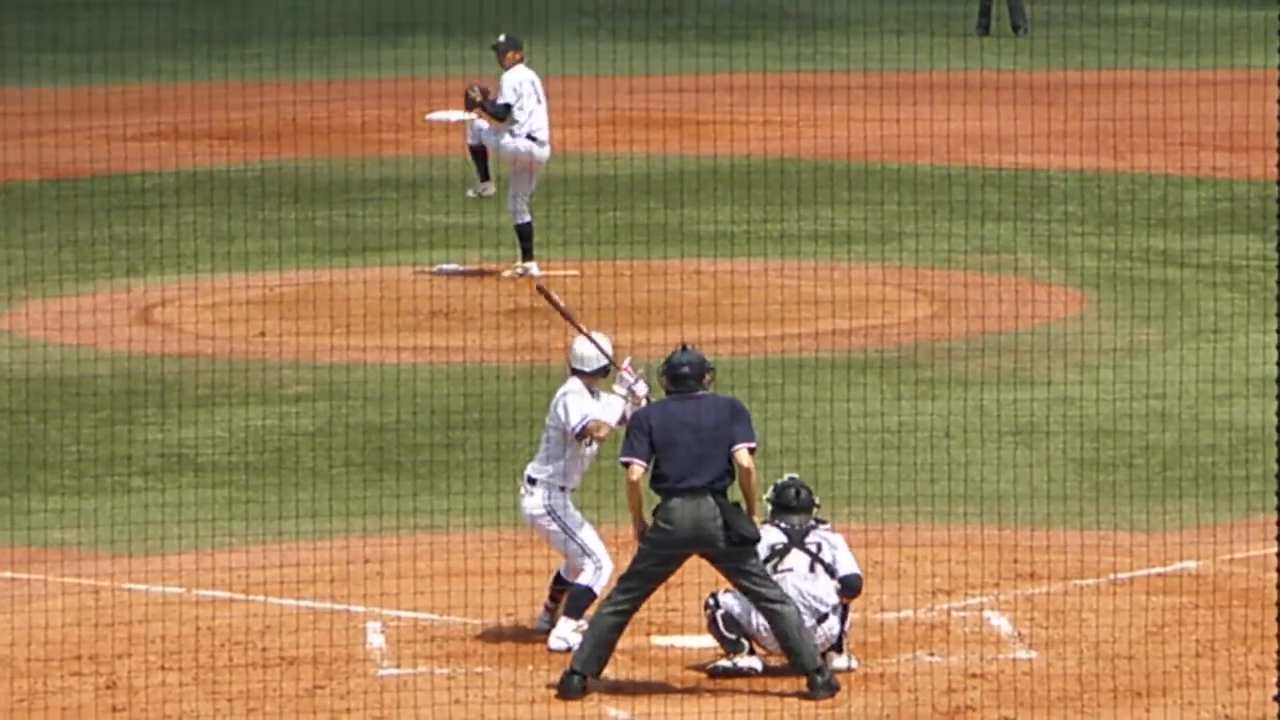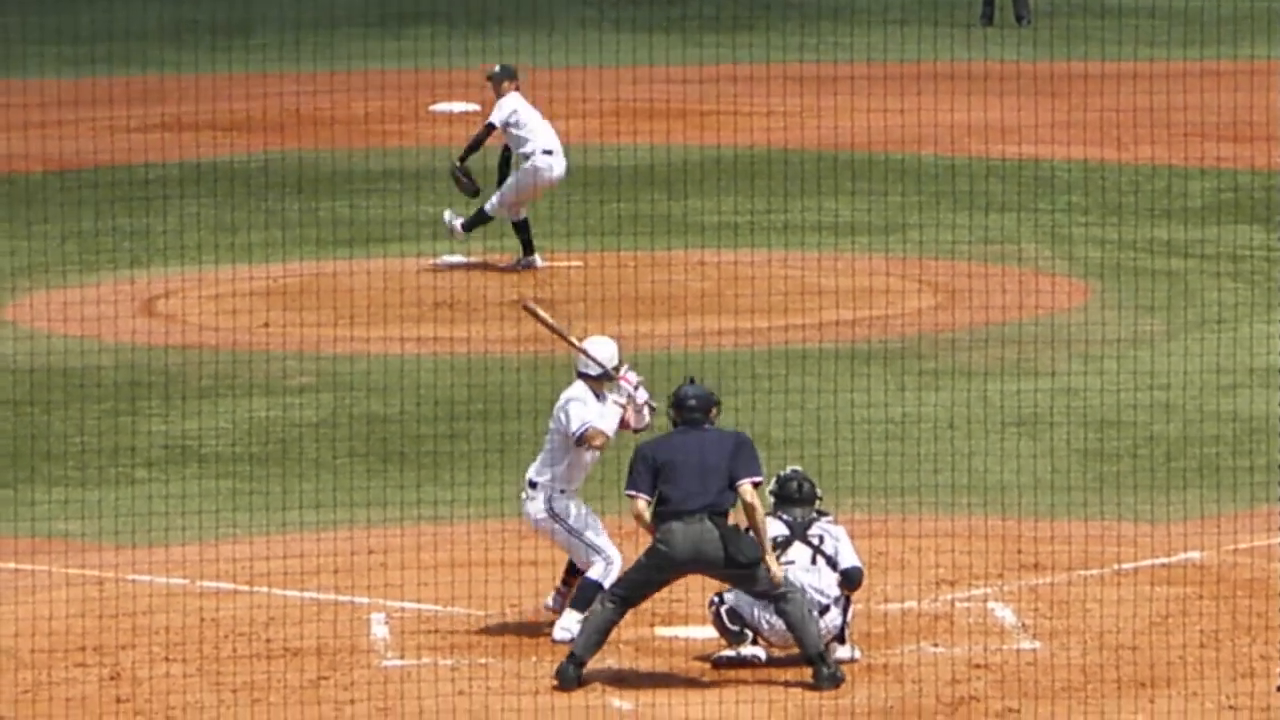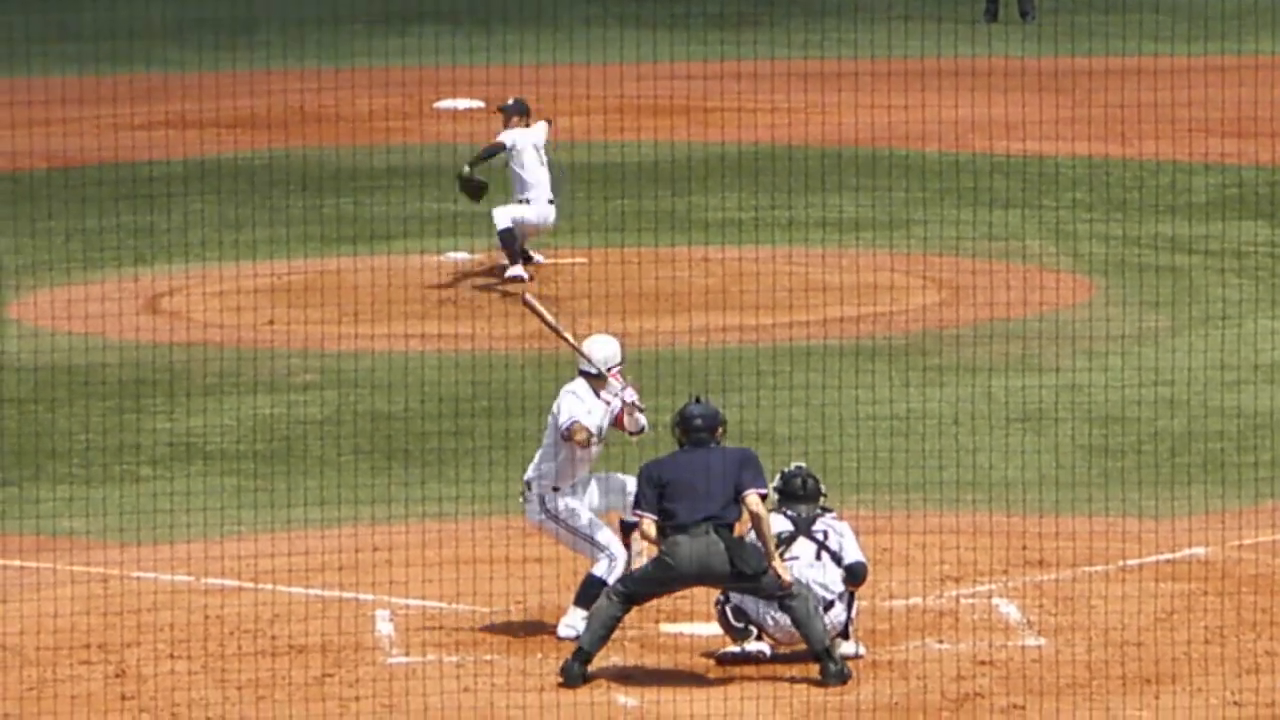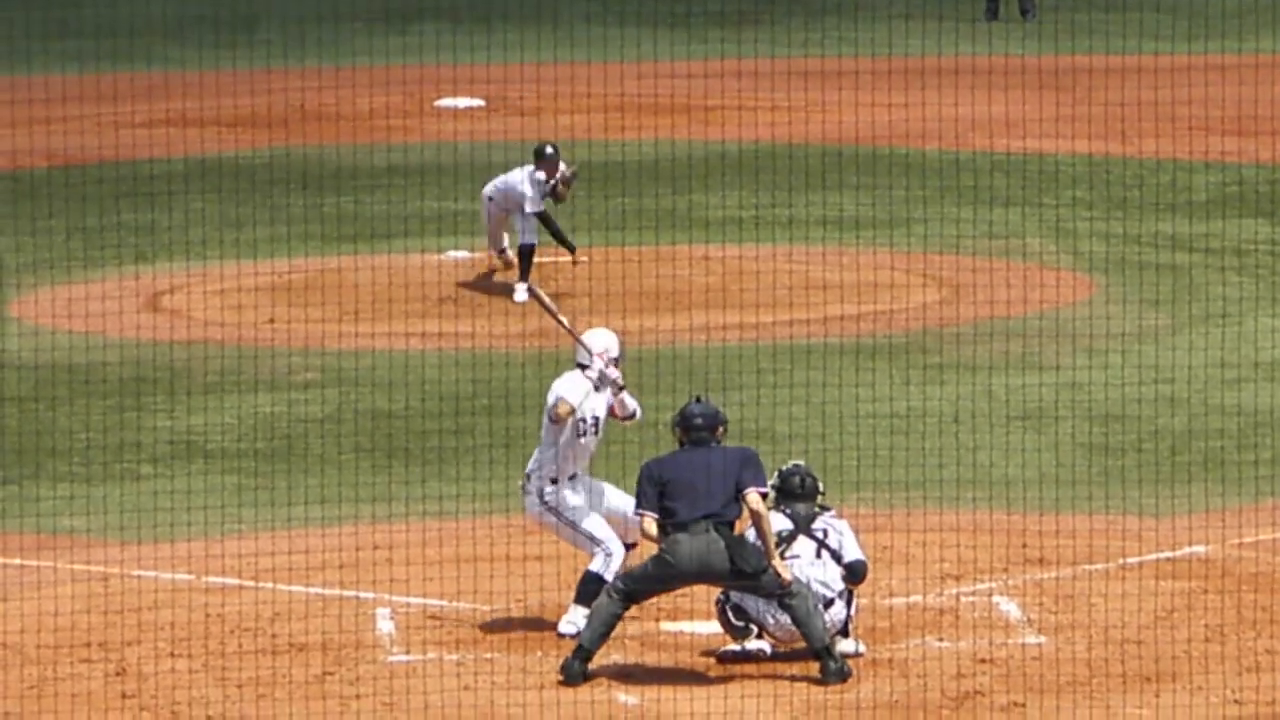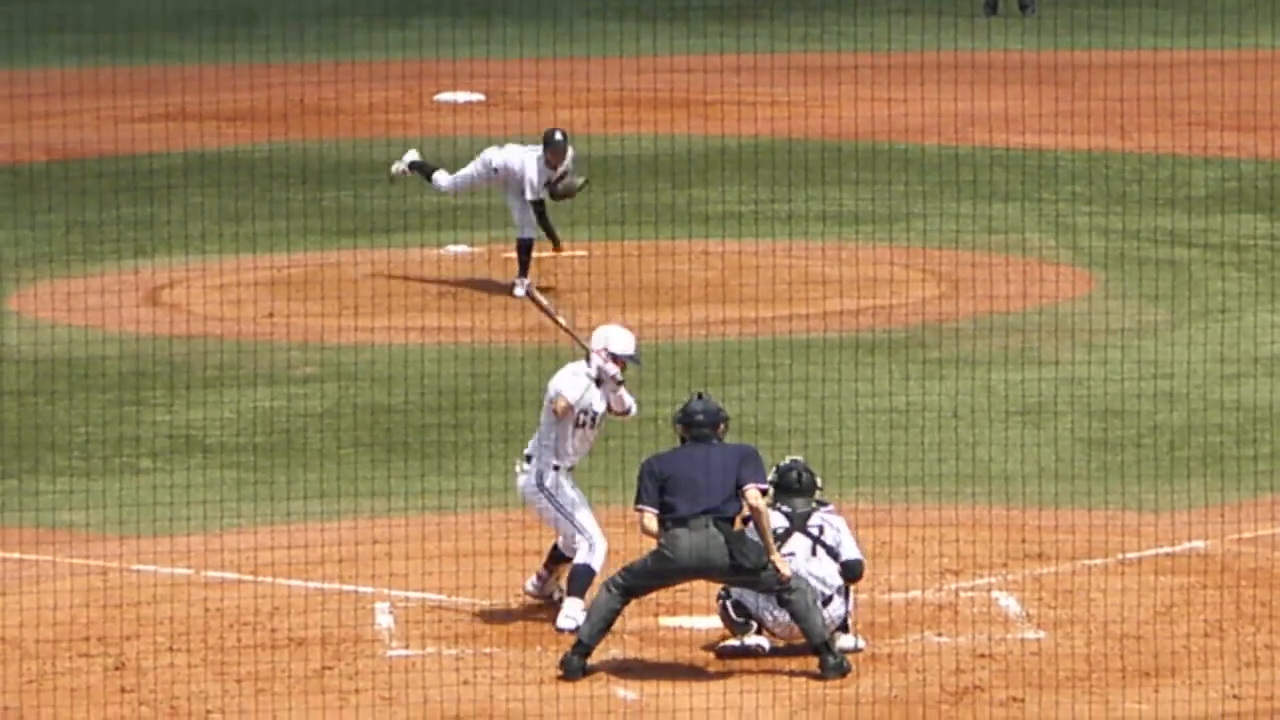
dt=0.3s
person 1, frame 1
left shoulder: (646, 415)
right shoulder: (730, 408)
left elbow: (634, 476)
right elbow: (745, 464)
left wrist: (638, 521)
right wrist: (751, 513)
left hip: (671, 517)
right hip: (717, 515)
left knee: (622, 599)
right knee: (770, 598)
left ankle: (578, 676)
right ankle: (817, 676)
person 1, frame 2
left shoulder: (650, 448)
right shoulder: (736, 441)
left elbow: (639, 508)
right elbow: (749, 498)
right wrist: (766, 552)
left hip: (671, 540)
right hip: (716, 538)
left knee: (615, 597)
right knee: (784, 592)
left ankle: (572, 667)
right ankle: (823, 667)
person 1, frame 3
left shoulder: (654, 468)
right shoulder: (742, 457)
left elbow: (646, 527)
right elbow: (755, 508)
right wrist: (774, 559)
left hip: (676, 553)
right hip: (722, 551)
left knee: (618, 594)
right knee: (791, 591)
left ankle: (577, 664)
right ankle: (831, 664)
person 1, frame 4
left shoulder: (656, 467)
right shoulder: (742, 456)
left elbow: (647, 527)
right elbow: (756, 506)
right wrist: (774, 557)
left hip: (676, 552)
right hip: (722, 549)
left knee: (618, 593)
right knee: (790, 589)
left ankle: (578, 662)
right ankle: (830, 662)
person 1, frame 5
left shoulder: (656, 463)
right shoulder: (743, 454)
left elbow: (647, 523)
right elbow: (755, 502)
right wrist: (773, 553)
left hip: (675, 547)
right hip: (721, 545)
left knee: (617, 588)
right knee: (790, 585)
left ankle: (577, 658)
right ankle: (829, 658)
person 2, frame 1
left shoulder: (592, 395)
right shoulder: (572, 395)
left elbow: (632, 418)
right elbow: (600, 432)
left wrist: (635, 396)
right wrist: (620, 391)
left hip: (551, 495)
right hip: (547, 497)
left knee: (580, 555)
right knee: (598, 564)
left ankle: (550, 616)
right ankle: (563, 634)
person 2, frame 2
left shoulder: (602, 397)
right shoulder: (575, 400)
left elbow: (637, 425)
right elbow: (596, 441)
left wrist: (638, 405)
right wrist: (619, 400)
left hip: (561, 494)
right hip: (549, 500)
left knee: (596, 542)
right knee: (608, 559)
left ankle: (565, 598)
right ankle: (568, 625)
person 2, frame 3
left shoulder: (602, 394)
right shoulder: (573, 395)
left elbow: (636, 429)
right elbow: (579, 437)
left wrist: (632, 407)
right wrist: (608, 399)
left hip: (573, 487)
right hip: (549, 498)
left knee: (634, 491)
right knee: (611, 556)
left ankle: (633, 561)
right ankle: (573, 623)
person 2, frame 4
left shoulder: (601, 389)
right shoulder: (569, 383)
left elbow: (630, 414)
right elbow: (559, 414)
left wrist: (617, 386)
right wrist: (590, 377)
left hip: (573, 484)
right hip: (549, 492)
left knee: (632, 516)
right knee: (610, 550)
left ankle: (612, 578)
right ankle: (574, 619)
person 2, frame 5
left shoulder: (602, 383)
right shoulder: (571, 375)
left elbow: (626, 410)
right elbow: (559, 408)
left wrist: (614, 383)
right wrist: (590, 374)
left hip: (558, 475)
right hip: (542, 476)
left knee: (576, 534)
right knee: (593, 543)
left ankle: (541, 584)
right ankle: (571, 614)
person 3, frame 1
left shoulder: (761, 536)
right shoulder: (831, 537)
right elbow: (853, 586)
right wrist: (837, 594)
left hip: (774, 634)
right hip: (821, 635)
left knee: (716, 603)
right knee: (840, 600)
left ankle: (743, 655)
right ankle: (835, 654)
person 3, frame 2
left shoulder: (763, 528)
right shoulder: (833, 529)
right elbow: (854, 579)
left hip: (776, 628)
right hip: (825, 627)
left knee: (721, 602)
right knee: (842, 590)
left ankle: (746, 645)
right ankle: (838, 645)
person 3, frame 3
left shoulder: (767, 524)
right shoulder: (837, 526)
right elbow: (858, 574)
left hip: (781, 624)
right hip: (829, 623)
left knee: (727, 600)
right knee: (847, 588)
left ankle: (751, 641)
right ankle: (842, 640)
person 3, frame 4
right shoulder: (836, 524)
right elbow: (858, 572)
left hip: (780, 622)
right hip: (829, 621)
left knee: (727, 598)
right knee: (845, 585)
left ankle: (751, 640)
right ankle: (842, 639)
person 3, frame 5
right shoulder: (833, 520)
right elbow: (854, 571)
left hip: (780, 620)
right hip: (827, 618)
left knee: (728, 595)
left ankle: (750, 635)
right ankle: (842, 635)
person 4, frame 1
left shoulder: (511, 76)
right shoulder: (529, 76)
left elbow: (502, 115)
left wrist: (480, 102)
right wrist: (488, 102)
left hip: (521, 146)
right hip: (539, 149)
left knee: (475, 126)
right knee: (518, 205)
left ankle: (485, 183)
right ankle: (528, 263)
person 4, frame 2
left shoulder: (508, 103)
right shoulder: (521, 109)
left elbow: (485, 133)
right elbow: (507, 152)
left wrist: (461, 158)
right wrist: (502, 189)
left hip: (543, 163)
right hip: (555, 165)
left knee: (499, 201)
right knee: (513, 204)
left ankle: (463, 228)
right ankle: (530, 257)
person 4, frame 3
left shoulder: (515, 136)
right shoulder: (535, 133)
left elbow: (495, 147)
right elbow: (545, 123)
left wrist: (469, 166)
left hip: (538, 211)
right hip: (538, 210)
left knee: (500, 215)
left ankle: (517, 267)
right ankle: (527, 258)
person 4, frame 4
left shoulder: (560, 168)
right shoulder: (531, 186)
left elbow: (559, 197)
right elbow: (546, 221)
left wrist: (560, 192)
right wrist: (570, 247)
left hip: (518, 203)
right hip: (496, 198)
left knee: (528, 234)
left ankle: (522, 284)
right ankle: (502, 251)
person 4, frame 5
left shoulder: (568, 154)
right shoulder: (534, 172)
right elbow: (540, 212)
right wrist: (555, 240)
left hip: (513, 167)
right hip: (493, 165)
left knee: (527, 226)
right knee: (445, 184)
left ankle: (522, 278)
right ankle: (412, 163)
